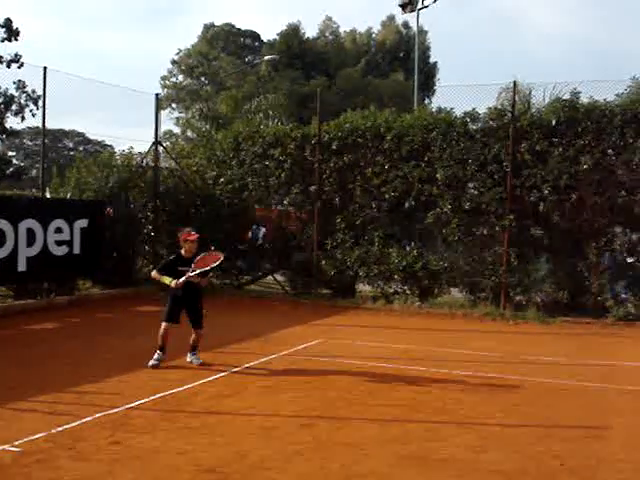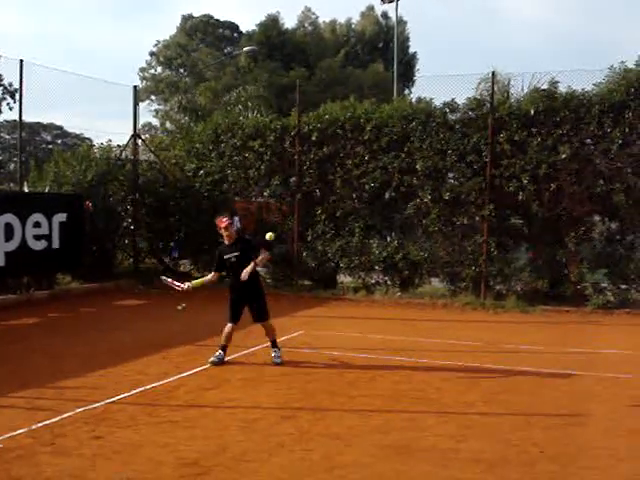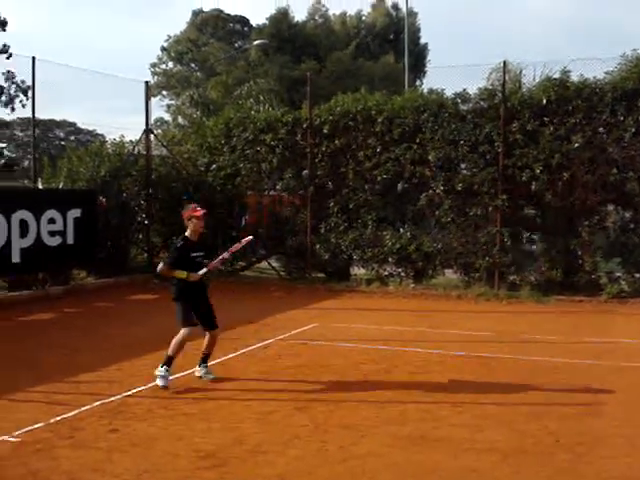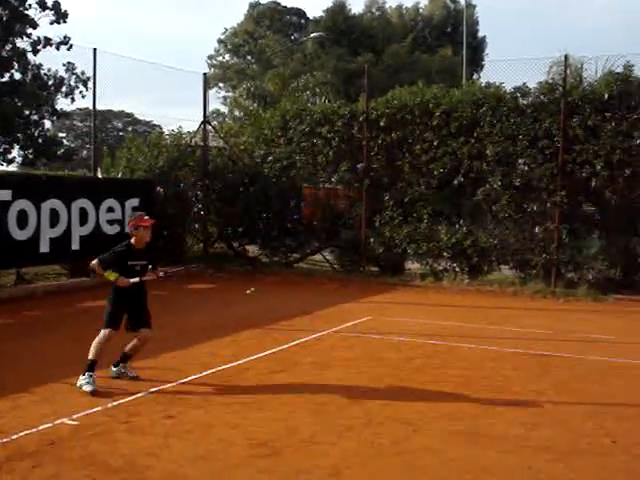
dt=1s
person 1, frame 1
right shoulder: (173, 259)
left elbow: (203, 283)
right elbow: (154, 273)
left wrist: (194, 279)
right wrist: (170, 281)
left hip: (193, 298)
right hip: (176, 296)
left knee: (198, 331)
right knee: (165, 327)
left ankle: (192, 353)
right ankle: (160, 353)
person 1, frame 2
left shoulder: (245, 241)
right shoulder: (221, 252)
left elbow: (266, 254)
right elbow: (215, 276)
left wrist: (251, 266)
right wrist: (193, 284)
left hip: (254, 288)
right hip: (236, 291)
left knee: (265, 322)
right knee: (232, 325)
left ankle: (275, 349)
right ankle: (222, 352)
person 1, frame 3
left shoulder: (201, 243)
right shoulder: (180, 246)
right elbow: (162, 269)
right wrist: (185, 275)
left hip: (201, 295)
right hip: (184, 295)
left knee: (213, 332)
right knee: (188, 331)
left ankle: (202, 366)
right ankle: (164, 368)
person 1, frame 4
left shoulder: (150, 251)
right shoulder: (120, 251)
left elbow: (154, 271)
right elbow: (95, 264)
left wrist: (152, 275)
right wrist: (115, 278)
left hip: (138, 296)
right hip: (119, 295)
left knee: (145, 334)
right knee: (108, 333)
left ankle: (120, 365)
right ankle: (87, 375)
